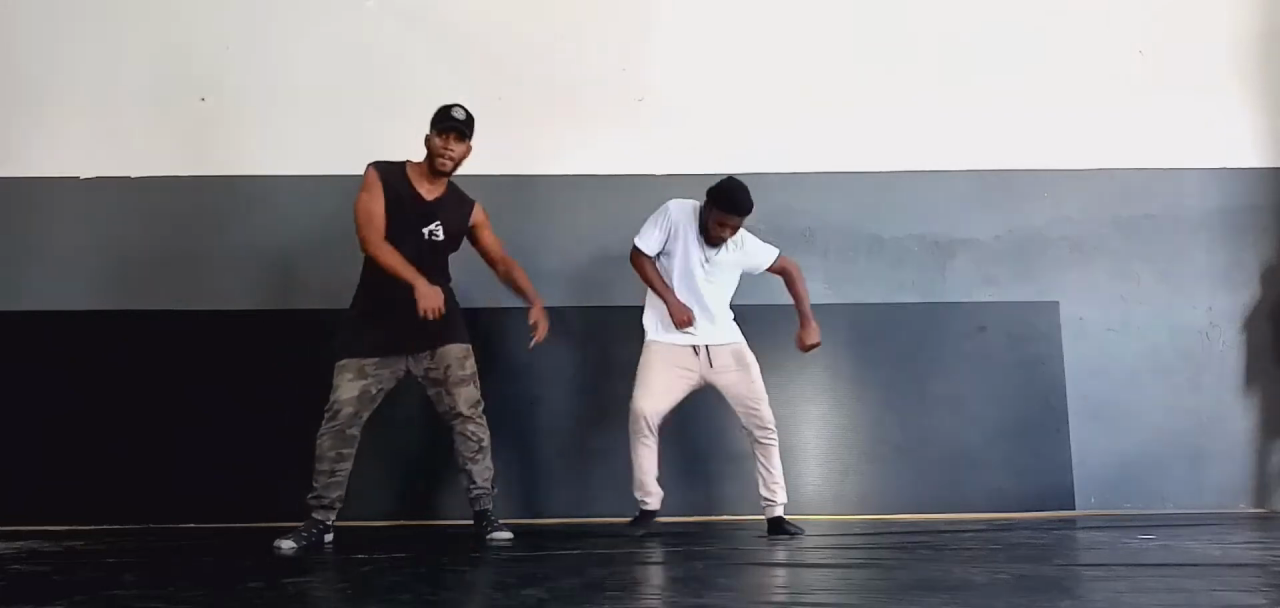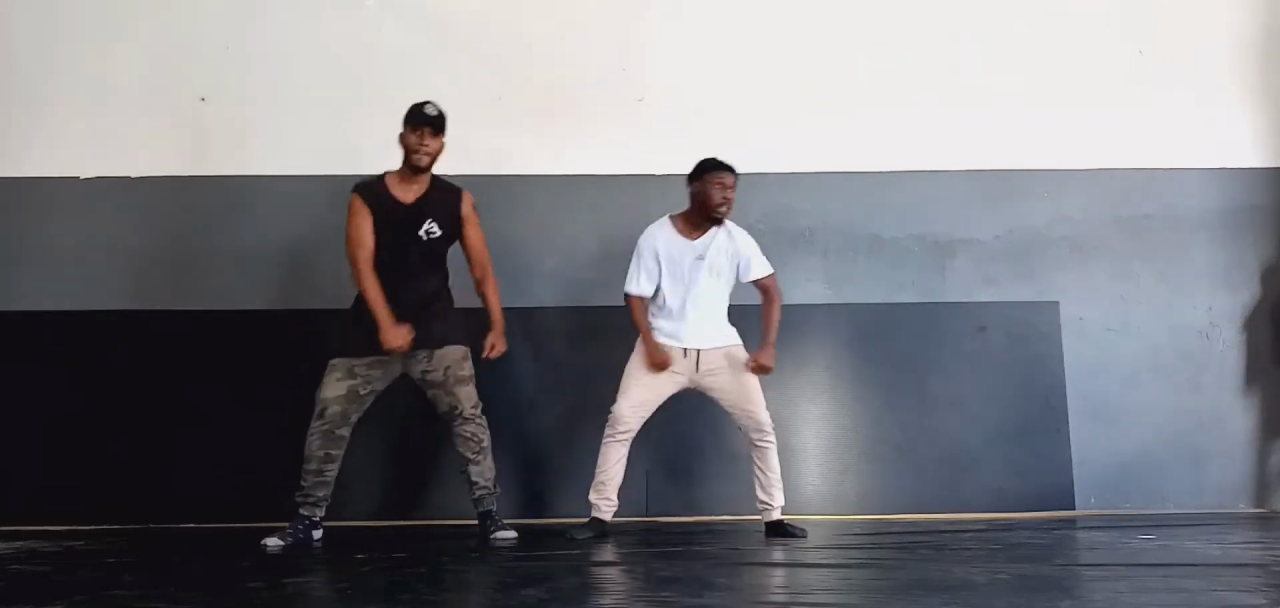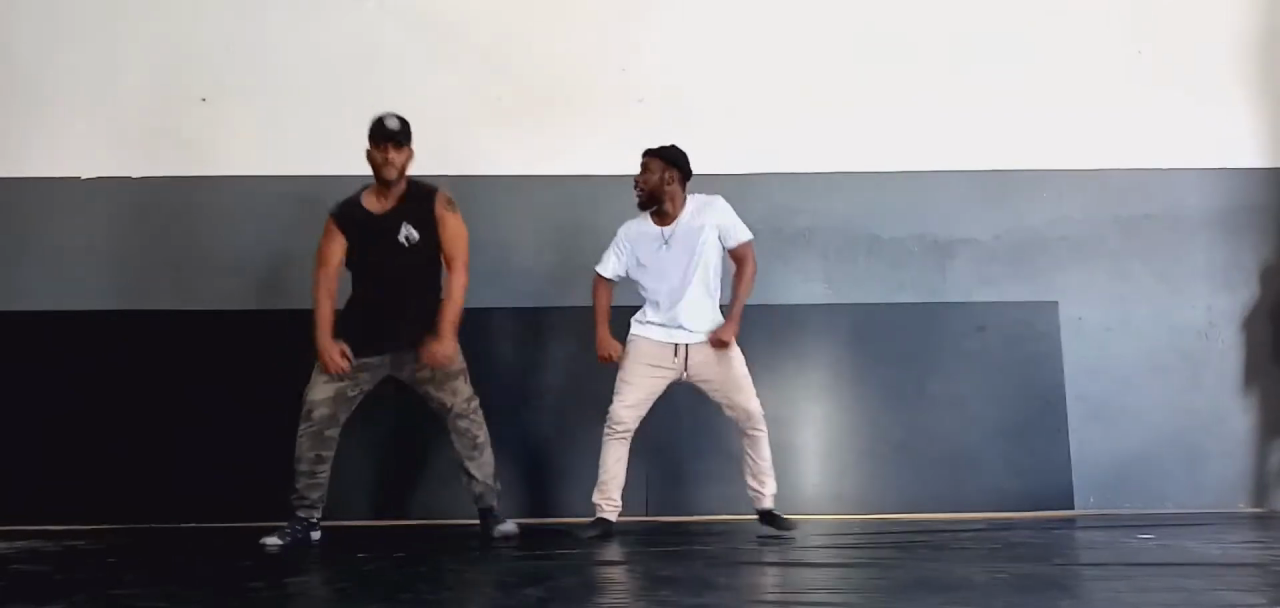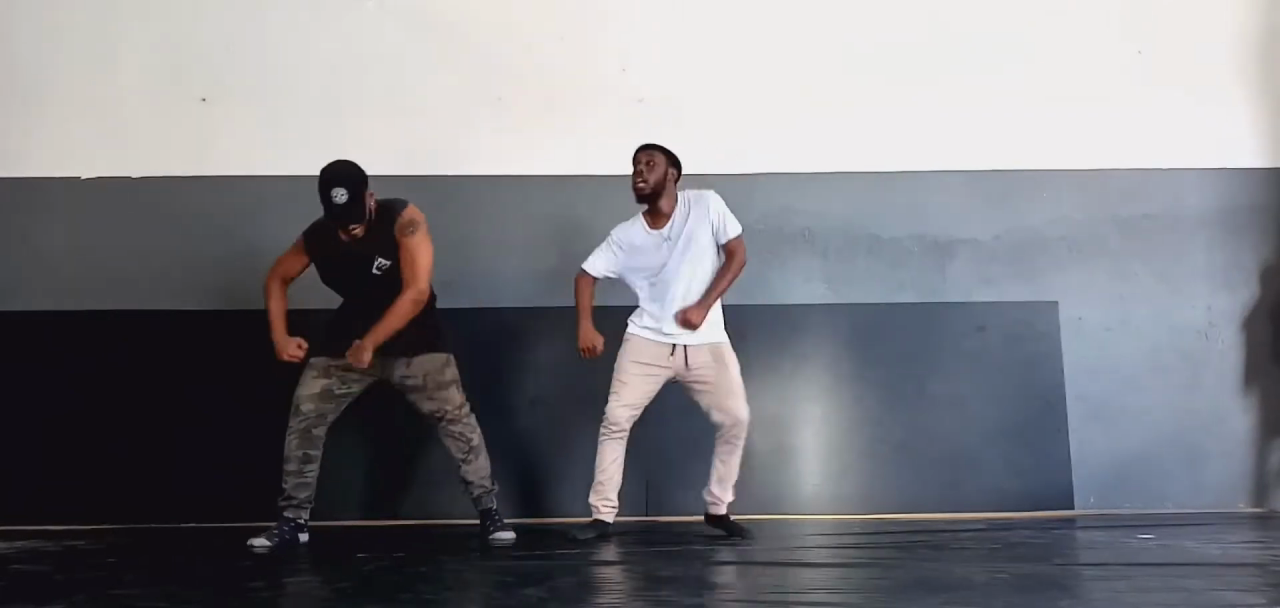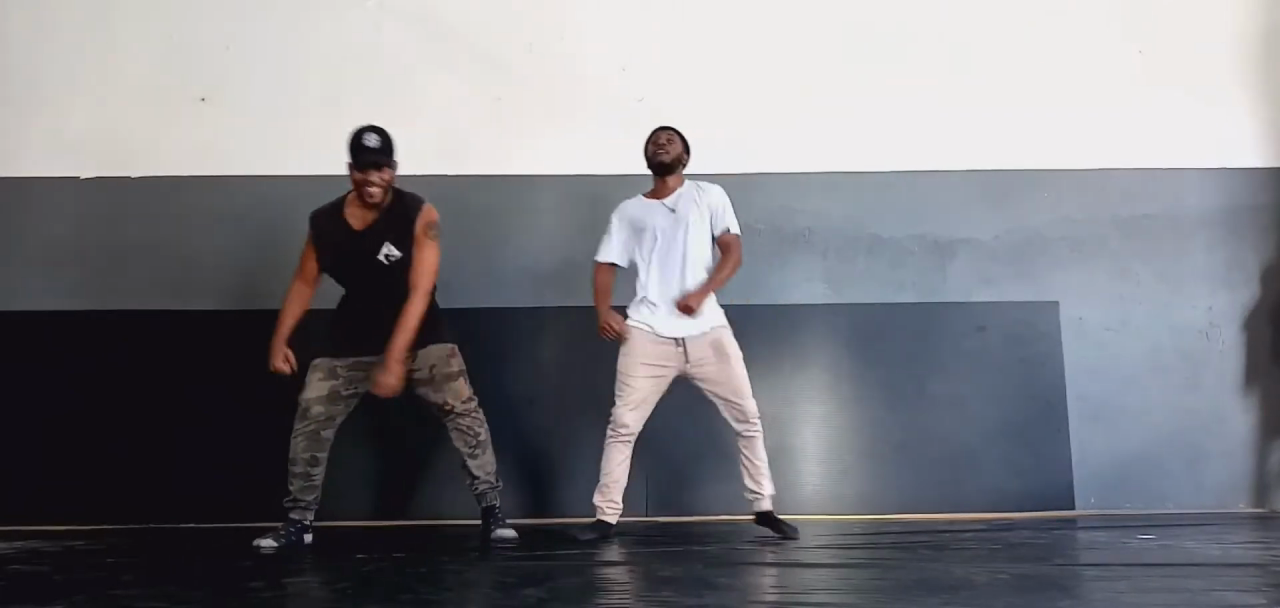
dt=1s
person 1, frame 1
left shoulder: (467, 208)
right shoulder: (380, 177)
left elbow: (500, 260)
right elbow: (372, 240)
left wrist: (535, 301)
right wrist: (418, 283)
left hip: (441, 327)
right hip: (375, 325)
left knee: (470, 415)
right knee: (341, 419)
left ankle: (485, 513)
right ankle: (319, 521)
person 1, frame 2
left shoulder: (456, 200)
right shoulder: (366, 195)
left elbow: (481, 266)
right elbow: (362, 265)
left wrist: (497, 324)
right wrist: (384, 324)
left hip: (437, 329)
right hip: (377, 329)
left knee: (468, 415)
right knee: (329, 416)
left ankle: (488, 512)
right ankle: (308, 520)
person 1, frame 3
left shoulder: (435, 202)
right shoulder: (346, 214)
left elbow: (457, 267)
right elbow: (326, 278)
left wrist: (446, 333)
right wrist: (325, 339)
left hip: (421, 332)
right hip: (360, 336)
left knee: (464, 411)
right knee: (317, 418)
left ankle: (489, 510)
right ankle: (305, 520)
person 1, frame 4
left shoulder: (403, 219)
right shoulder: (318, 236)
left elbow: (417, 292)
right elbow: (276, 279)
left wrist: (370, 344)
right wrist: (279, 333)
left hip: (414, 340)
right hip: (349, 335)
left knee: (455, 416)
right knee: (304, 416)
left ankle: (489, 512)
right ankle: (293, 521)
person 1, frame 5
left shoulder: (419, 215)
right shoulder: (325, 221)
left elbow: (419, 294)
right elbow: (304, 282)
left wrist: (395, 361)
right wrist: (279, 339)
left hip: (419, 337)
right hip: (353, 340)
left knee: (464, 411)
right knee: (310, 418)
left ankle: (491, 512)
right ankle: (298, 522)
person 2, frame 1
left shoulder: (744, 244)
right shoulder: (674, 213)
left elbow: (789, 268)
right elbow: (639, 255)
left wrist: (808, 321)
right wrist: (671, 302)
left hip: (725, 344)
right hip: (670, 342)
left knee: (763, 423)
right knee: (643, 411)
left ankle: (775, 513)
right ankle: (648, 505)
person 2, frame 2
left shoulder: (736, 239)
right shoulder: (655, 236)
left elbow: (770, 289)
right elbow: (636, 297)
left wrist: (767, 346)
right wrist: (649, 344)
left hip: (720, 348)
right hip: (665, 348)
left knee: (760, 425)
right knee: (621, 421)
left ankle: (773, 516)
right ankle: (600, 514)
person 2, frame 3
left shoulder: (713, 210)
right shoulder: (632, 231)
left elbow: (746, 261)
right elbow: (603, 277)
left wrist: (731, 321)
right wrist: (602, 333)
left hip: (709, 340)
right hip: (652, 341)
left knee: (751, 414)
right knee: (619, 421)
left ankle: (765, 505)
right ankle: (606, 515)
person 2, frame 4
left shoulder: (706, 204)
right shoulder: (624, 236)
left elbow: (737, 255)
right elbow: (586, 275)
left wrist: (705, 305)
right wrist: (585, 325)
left hip: (704, 340)
right hip: (647, 340)
left knee: (735, 420)
right knee: (615, 421)
left ankle: (718, 508)
right ankle: (602, 515)
person 2, frame 5
left shoulder: (710, 195)
right shoulder: (628, 211)
left elbow: (732, 252)
right elbow: (605, 264)
left wrist: (703, 291)
right wrist: (603, 308)
left hip: (706, 331)
right hip: (648, 335)
left knee: (746, 415)
right knee: (622, 424)
left ankle: (763, 506)
right ankle: (606, 516)
